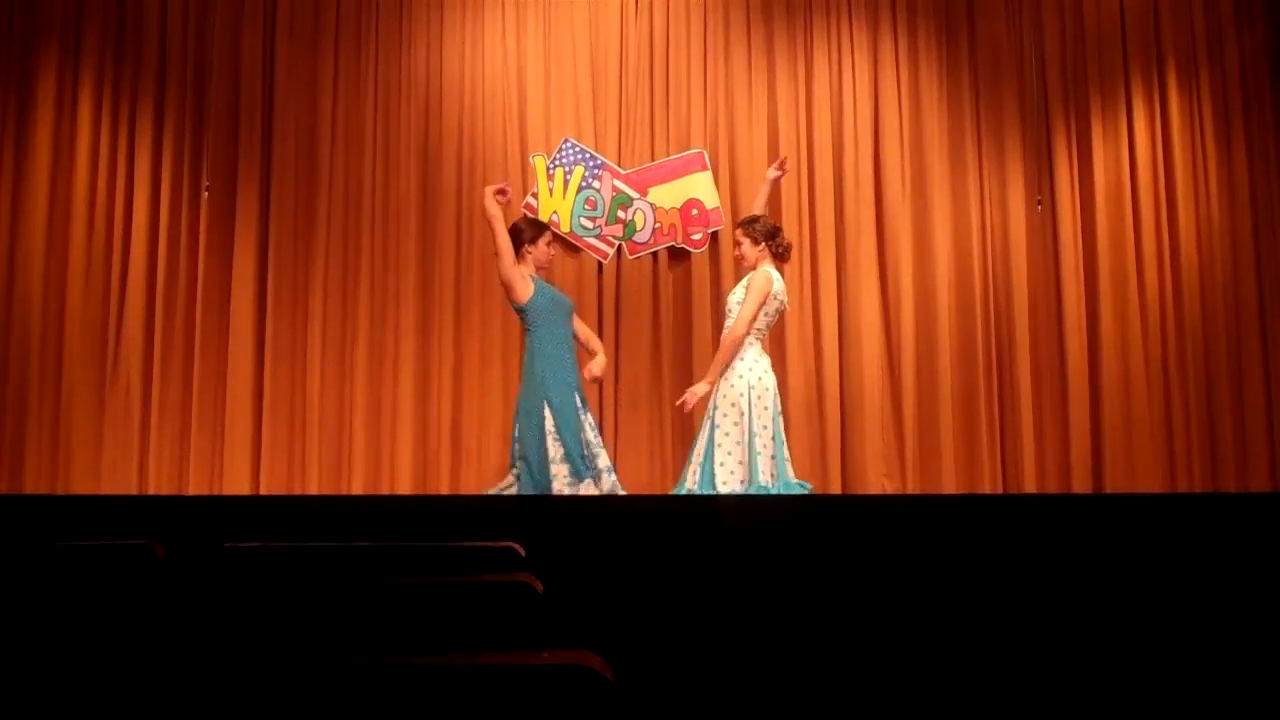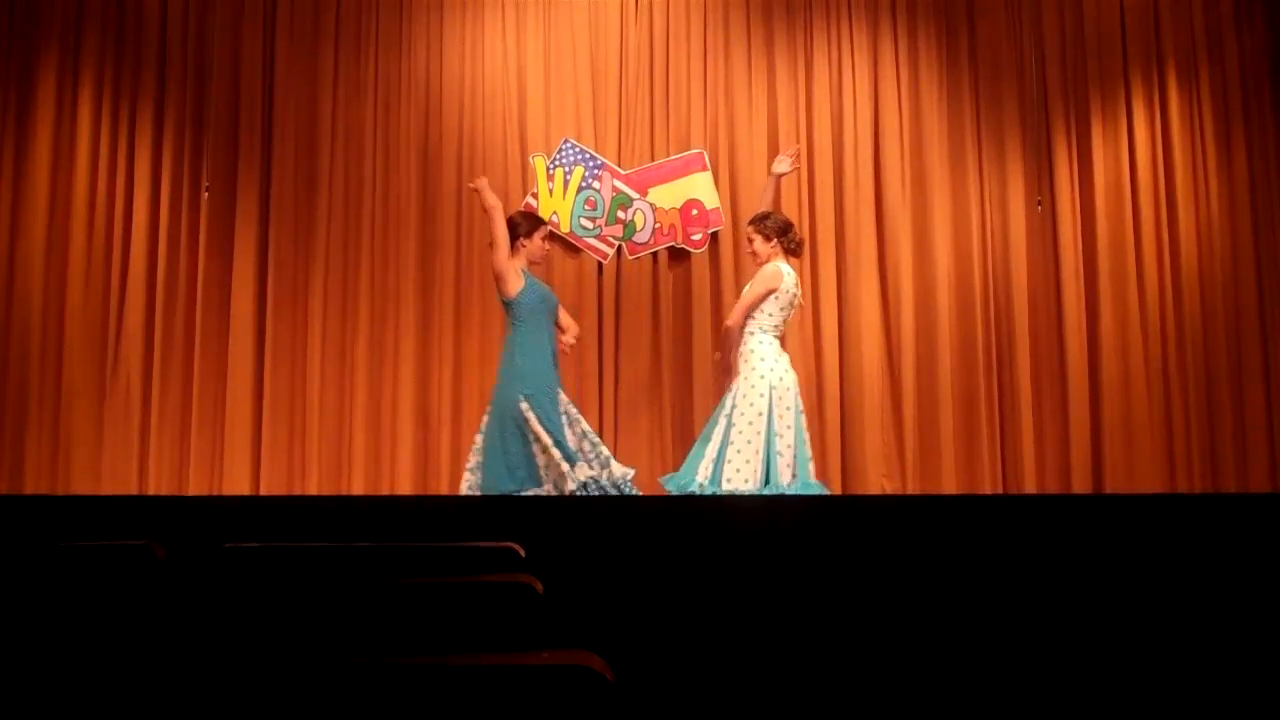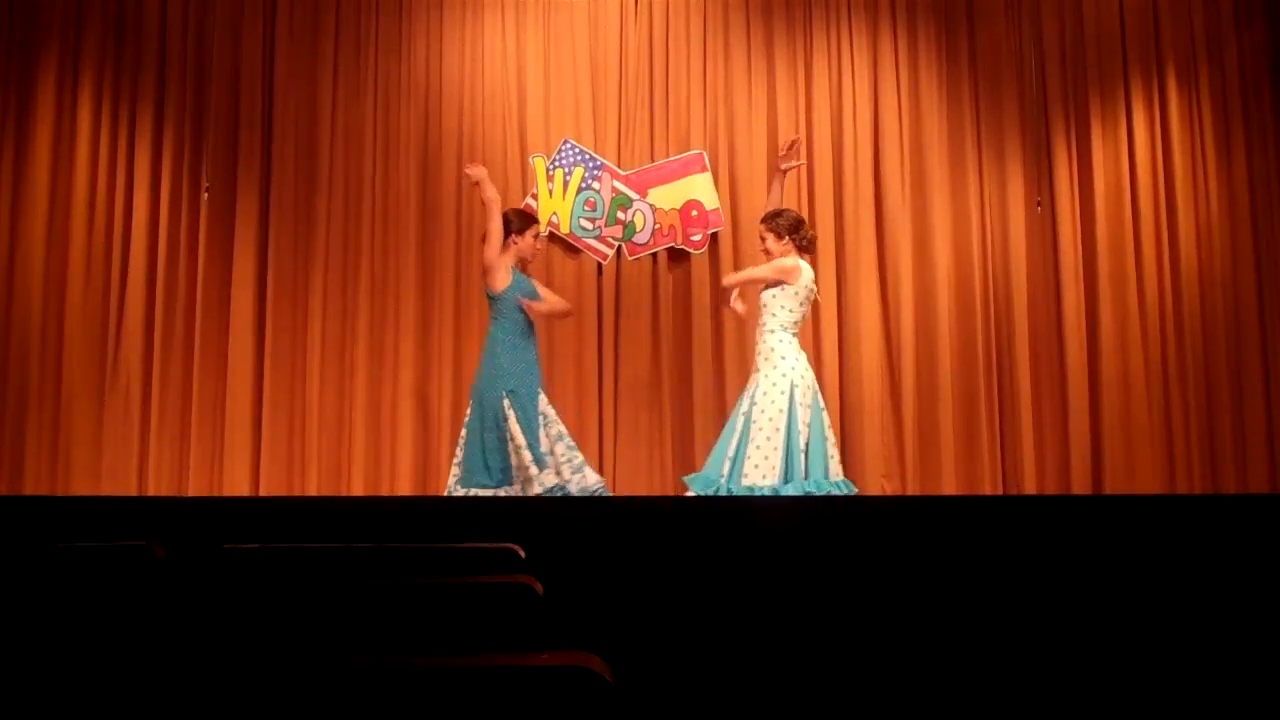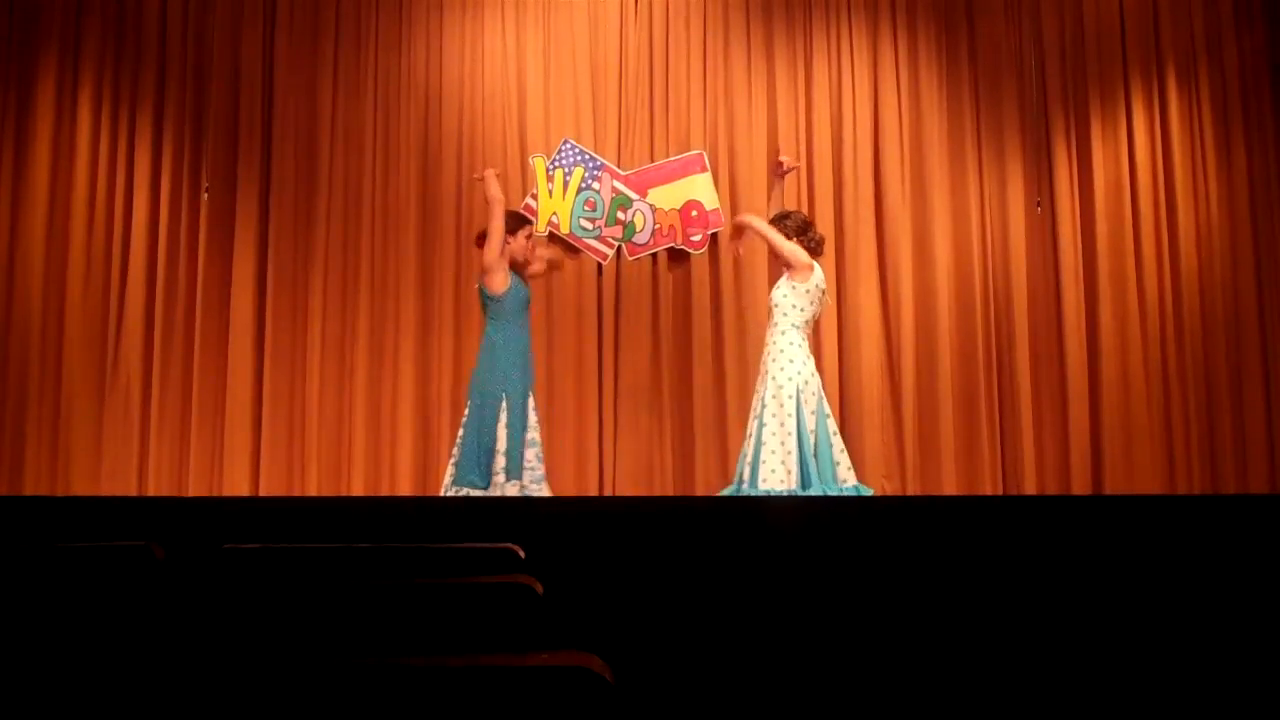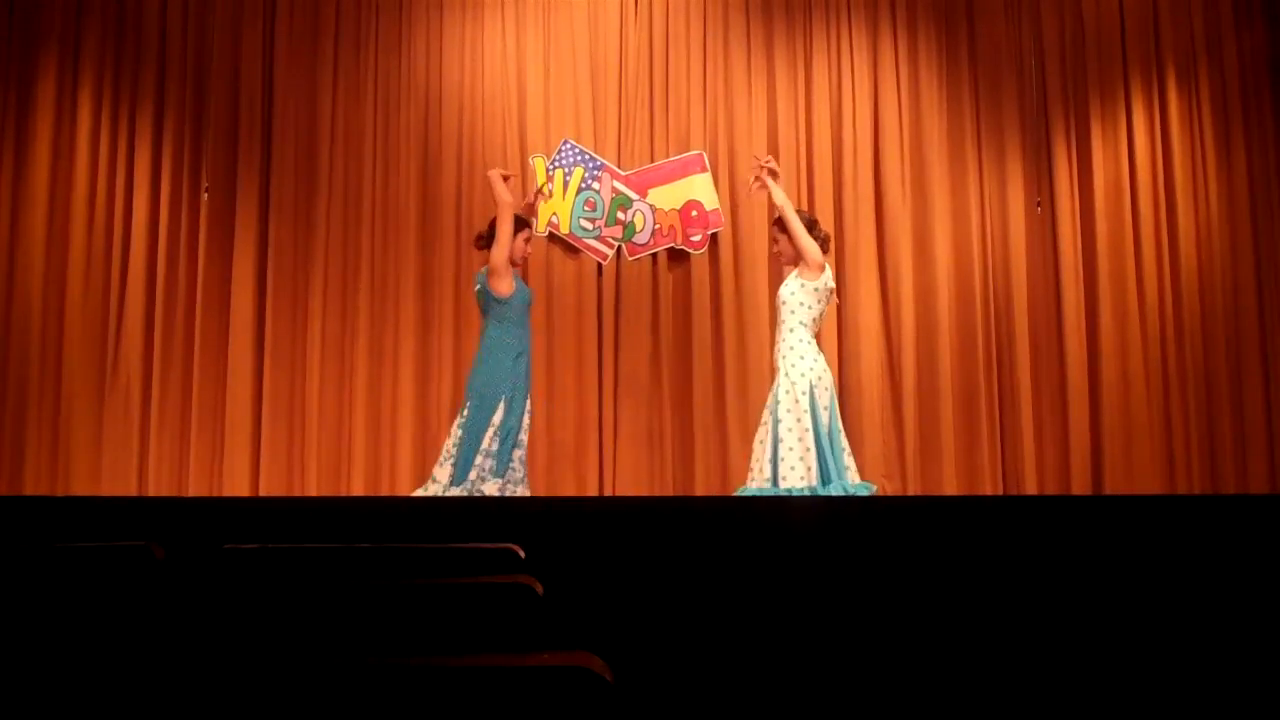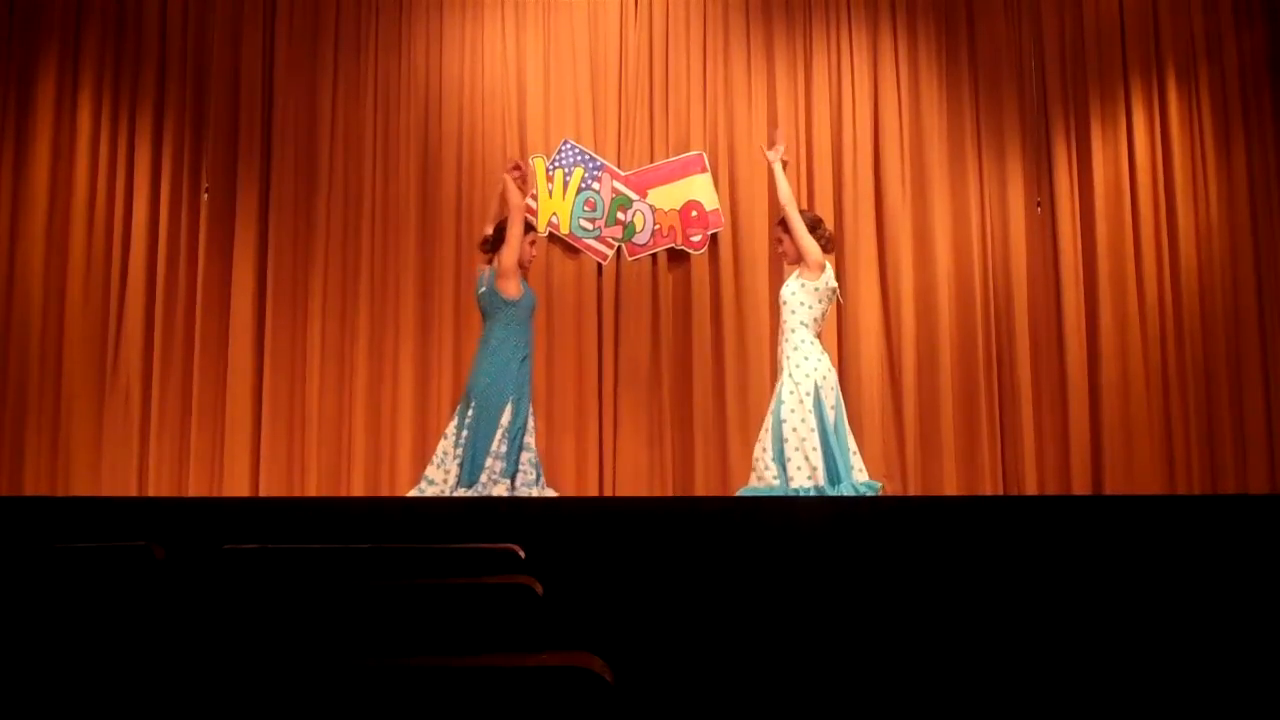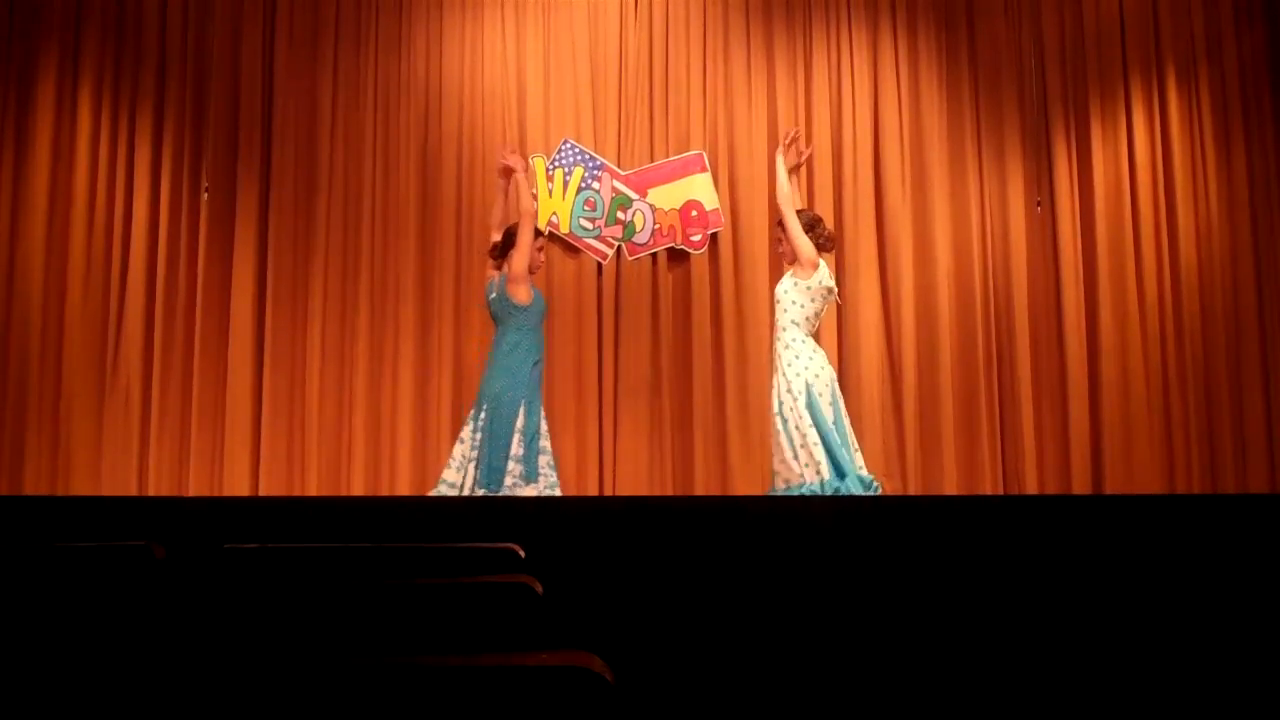
dt=0.2s
person 1, frame 1
left shoulder: (763, 277)
right shoulder: (766, 275)
left elbow: (738, 333)
right elbow: (755, 224)
left wrist: (707, 382)
right wrist: (768, 183)
left hip: (742, 374)
right hip: (744, 373)
left knee: (740, 461)
right knee: (746, 461)
person 1, frame 2
left shoulder: (773, 273)
right shoulder: (779, 272)
left elbow: (733, 322)
right elbow: (764, 223)
left wrist: (725, 359)
right wrist: (774, 179)
left hip: (762, 373)
right hip: (762, 372)
left knee: (748, 461)
right knee: (760, 461)
person 1, frame 3
left shoulder: (790, 267)
right shoulder: (789, 268)
left elbow: (730, 281)
right elbow: (773, 223)
left wrist: (735, 296)
right wrist: (779, 176)
left hip: (781, 371)
right hip: (779, 369)
left knee: (769, 458)
right knee: (779, 458)
person 1, frame 4
left shoulder: (805, 267)
right shoulder: (796, 273)
left elbow: (757, 224)
right elbow: (773, 222)
left wrist: (740, 227)
right wrist: (779, 179)
left hip: (789, 373)
right hip: (783, 372)
left knee: (780, 462)
right knee: (790, 459)
person 1, frame 5
left shoulder: (816, 265)
right shoulder: (803, 272)
left elbow: (786, 210)
right elbow: (786, 217)
left wrist: (770, 182)
right wrist: (771, 180)
left hip: (801, 371)
right hip: (795, 371)
left knee: (798, 461)
right knee: (797, 461)
person 1, frame 6
left shoulder: (816, 264)
right shoulder: (808, 271)
left elbow: (790, 209)
right elbow: (789, 215)
left wrist: (774, 167)
right wrist: (776, 170)
left hip: (804, 372)
right hip: (803, 370)
left knee: (803, 462)
right knee: (809, 461)
person 1, frame 7
left shoulder: (810, 264)
right shoulder: (813, 271)
left elbow: (785, 209)
right elbow: (795, 217)
left wrist: (781, 163)
right wrist: (790, 173)
left hip: (799, 370)
right hip: (804, 366)
left knee: (813, 460)
right knee: (811, 459)
person 2, frame 1
left shoulder: (546, 290)
right shoulder: (516, 280)
left elbow: (583, 332)
right elbow: (494, 218)
left wrist: (599, 356)
right wrist: (491, 196)
left hip: (565, 389)
right hip: (545, 389)
left knee: (577, 468)
right knee: (559, 471)
person 2, frame 2
left shoulder: (536, 285)
right shoulder: (508, 274)
left elbow: (571, 325)
right elbow: (494, 208)
left wrist: (569, 336)
right wrist: (483, 189)
left hip: (540, 385)
right hip: (524, 385)
left knee: (533, 466)
right knee: (566, 458)
person 2, frame 3
left shoulder: (521, 279)
right shoulder: (495, 268)
left elbow: (566, 306)
right elbow: (492, 204)
left wrist: (545, 307)
right wrist: (482, 180)
left hip: (520, 381)
right hip: (505, 382)
left knee: (506, 461)
right knee: (534, 458)
person 2, frame 4
left shoulder: (511, 275)
right shoulder: (493, 269)
left elbow: (549, 262)
right elbow: (496, 204)
left wrist: (544, 257)
right wrist: (490, 178)
left hip: (509, 382)
right hip: (500, 383)
left knee: (493, 467)
right knee: (505, 467)
person 2, frame 5
left shoulder: (491, 276)
right shoulder: (497, 272)
left elbow: (508, 216)
right elbow: (505, 206)
left wrist: (527, 208)
right wrist: (495, 179)
left hip: (498, 383)
right hip: (498, 384)
left knee: (489, 467)
right knee: (484, 469)
person 2, frame 6
left shoulder: (486, 275)
right shoulder: (504, 275)
left elbow: (494, 230)
right elbow: (516, 213)
left wrist: (511, 184)
right wrist: (510, 182)
left hip: (491, 384)
right hip: (501, 386)
left knee: (482, 468)
right knee: (490, 470)
person 2, frame 7
left shoulder: (496, 280)
right shoulder: (515, 281)
left elbow: (496, 231)
right elbow: (526, 216)
left wrist: (505, 183)
right wrist: (519, 175)
left hip: (502, 390)
right hip: (513, 392)
left knee: (488, 471)
right knee: (513, 476)
